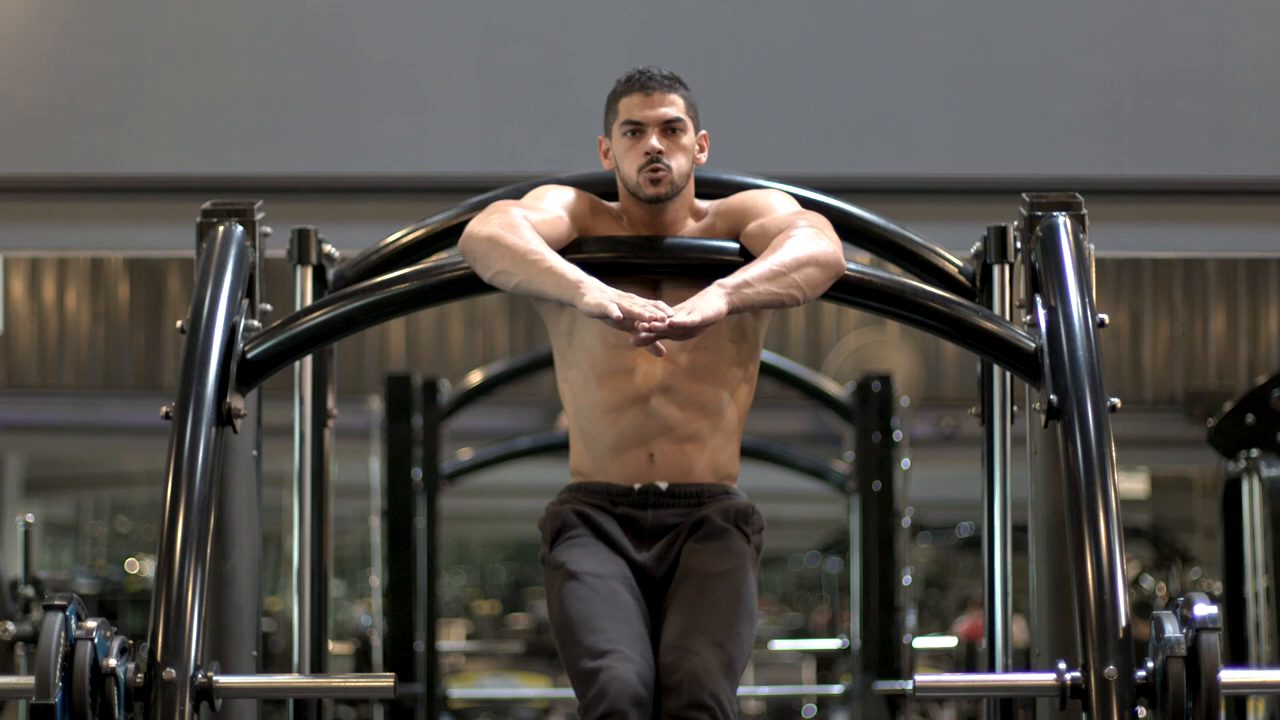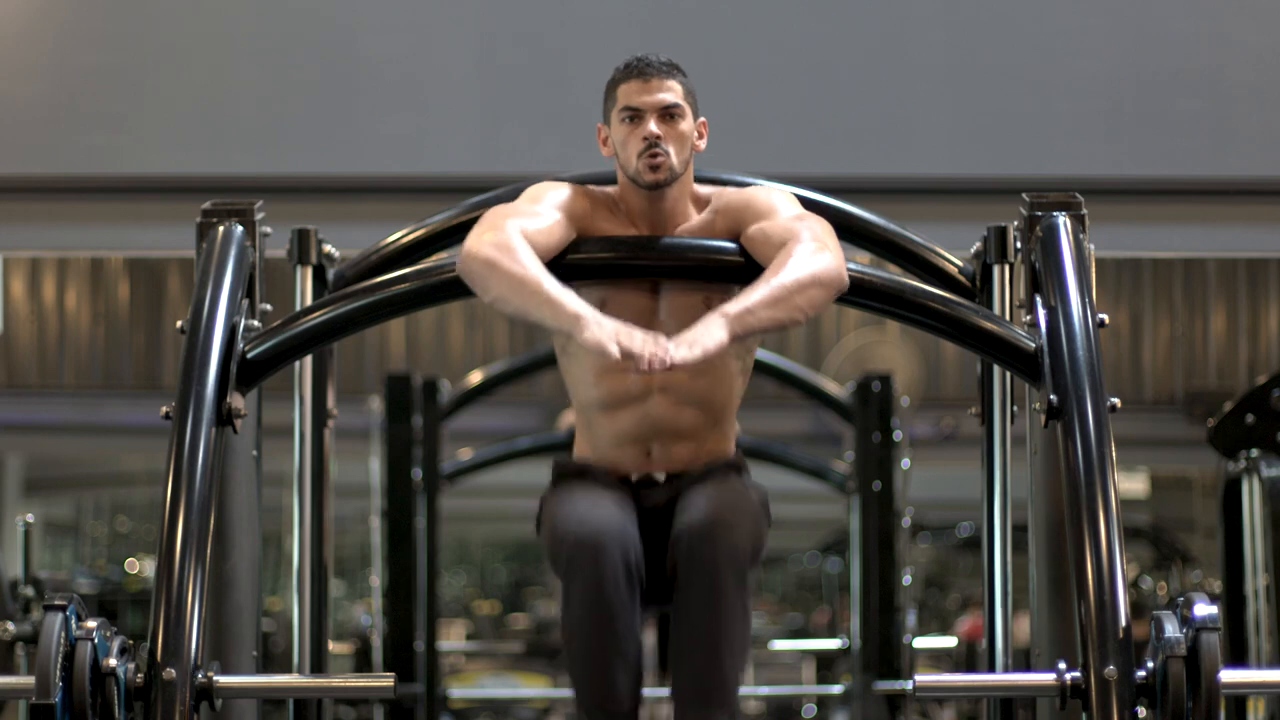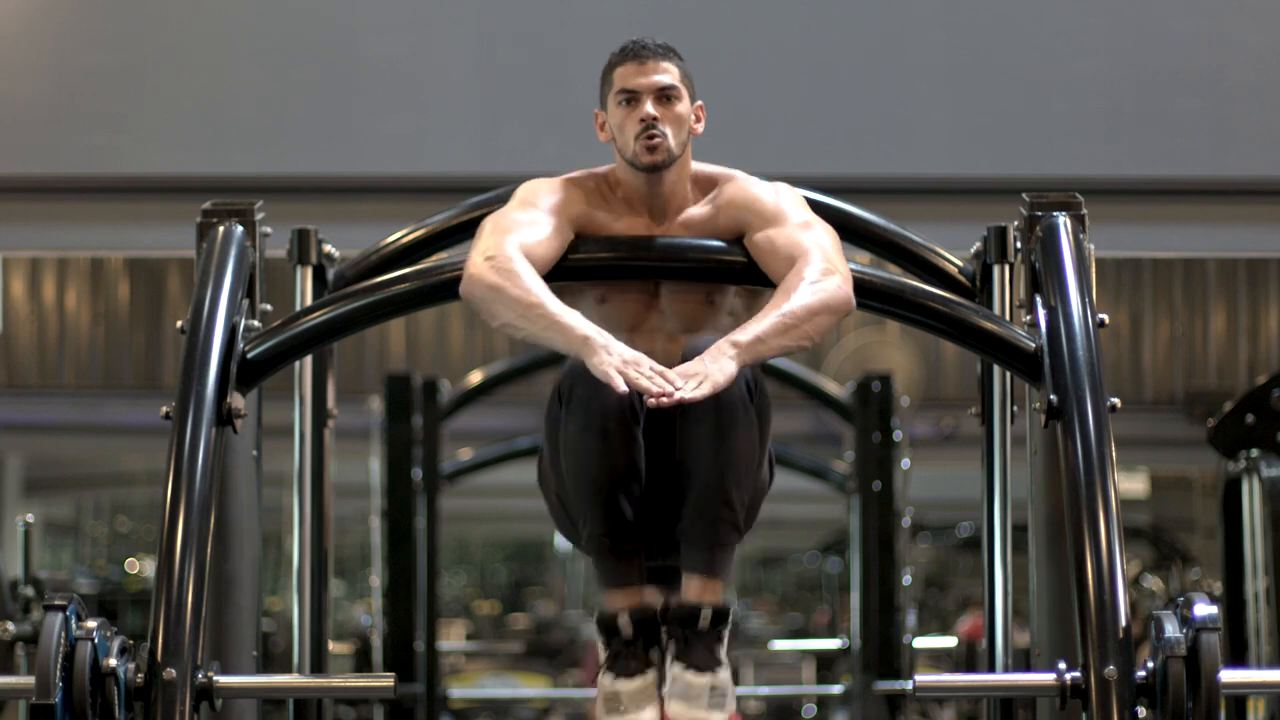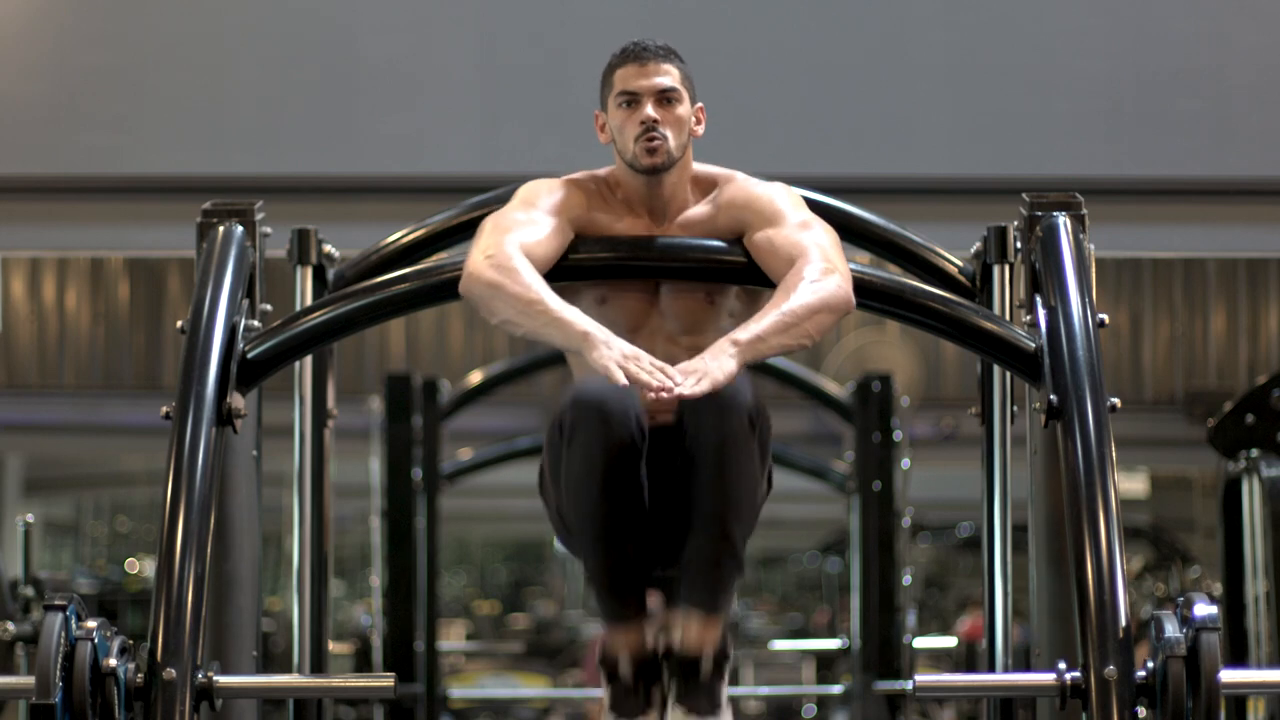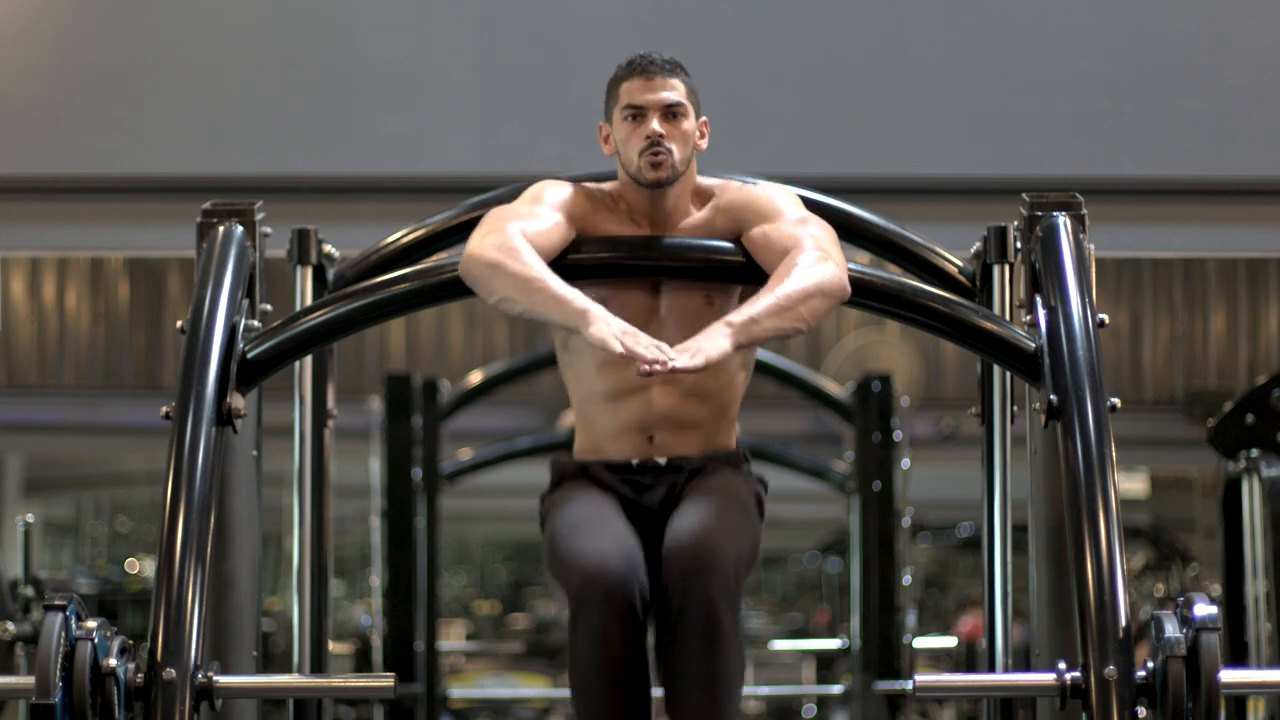
dt=0.2s
person 1, frame 1
left shoulder: (748, 217)
right shoulder: (570, 217)
left elbow: (822, 252)
right elbow: (485, 238)
left wrist: (717, 298)
right wrist: (589, 292)
left hip: (709, 523)
right hip: (594, 522)
person 1, frame 2
left shoulder: (747, 209)
right shoulder: (565, 207)
left elbow: (823, 265)
right elbow: (483, 253)
left wrist: (719, 324)
right wrist: (587, 320)
left hip: (706, 497)
right hip: (598, 498)
left knee: (714, 532)
right knee: (594, 540)
person 1, frame 3
left shoulder: (748, 200)
right shoulder: (561, 200)
left elbow: (830, 285)
right elbow: (485, 276)
left wrist: (729, 352)
right wrist: (593, 343)
left hip: (710, 482)
right hip: (599, 492)
left knee: (718, 363)
right knee: (591, 383)
left ankle: (699, 615)
right ankle: (626, 618)
person 1, frame 4
left shoulder: (747, 202)
right shoulder: (564, 201)
left elbow: (830, 286)
right elbow: (484, 274)
left wrist: (727, 349)
right wrist: (594, 339)
left hip: (711, 462)
right hip: (602, 462)
left knee: (729, 403)
right knee: (596, 406)
left ankle: (698, 660)
right ankle: (626, 658)
person 1, frame 5
left shoulder: (747, 208)
right shoulder: (568, 208)
left elbow: (826, 273)
right elbow: (484, 255)
left wrist: (725, 331)
right wrist: (591, 315)
left hip: (710, 487)
right hip: (596, 490)
left knee: (698, 556)
right knee: (602, 579)
